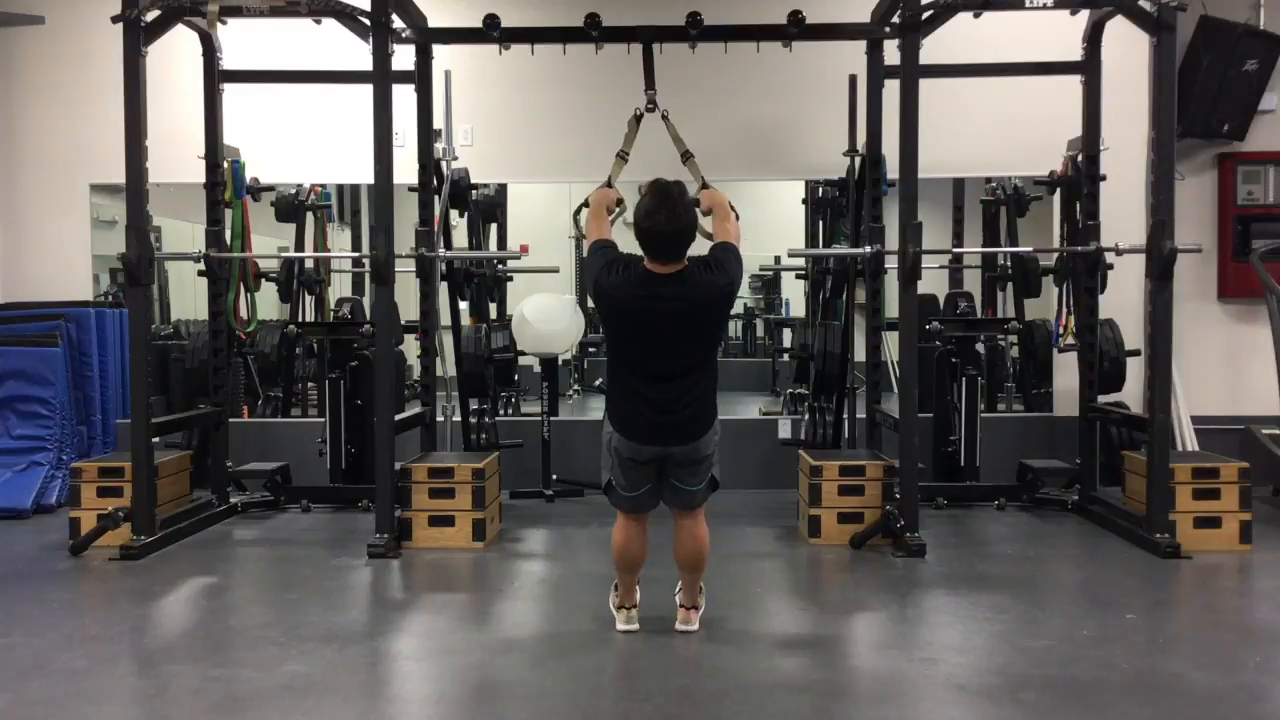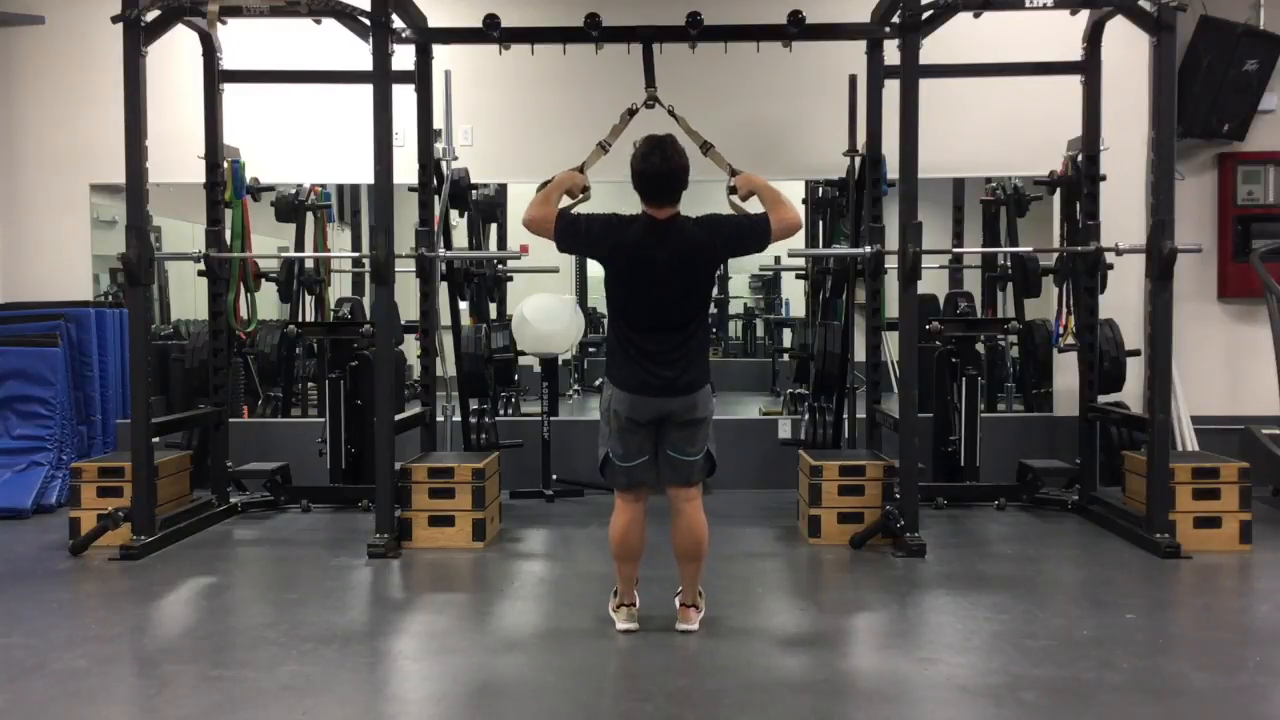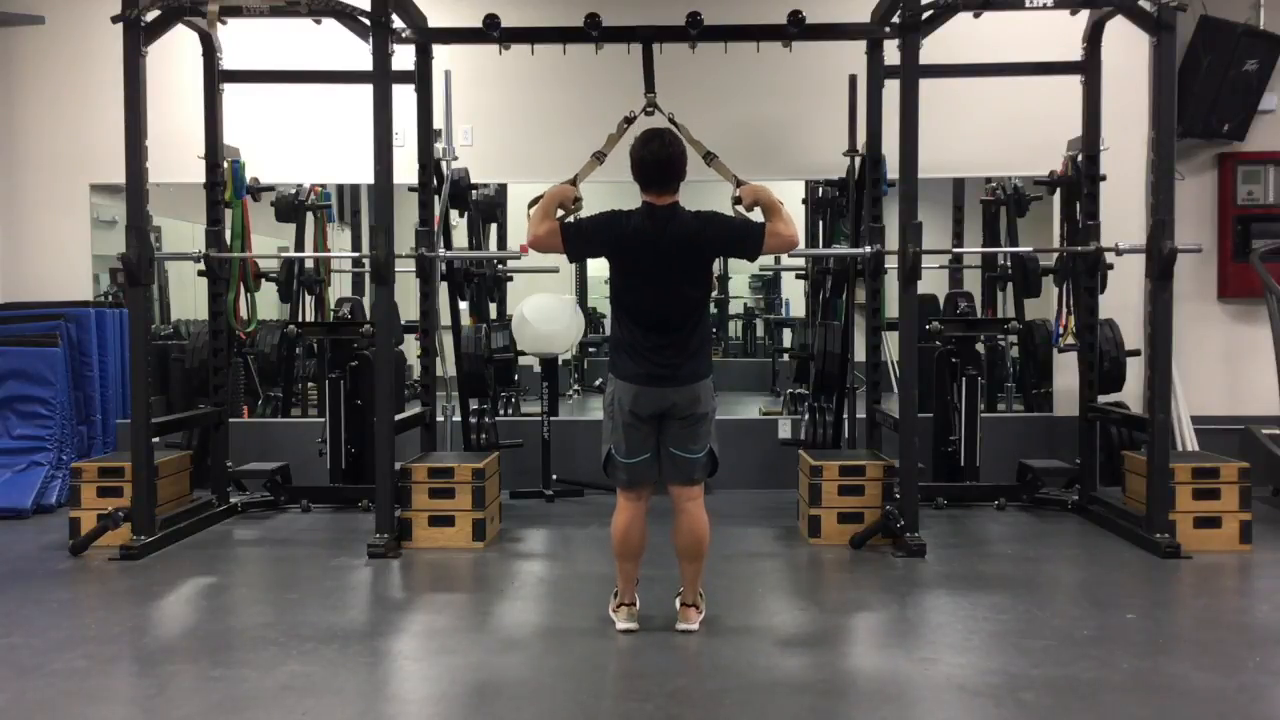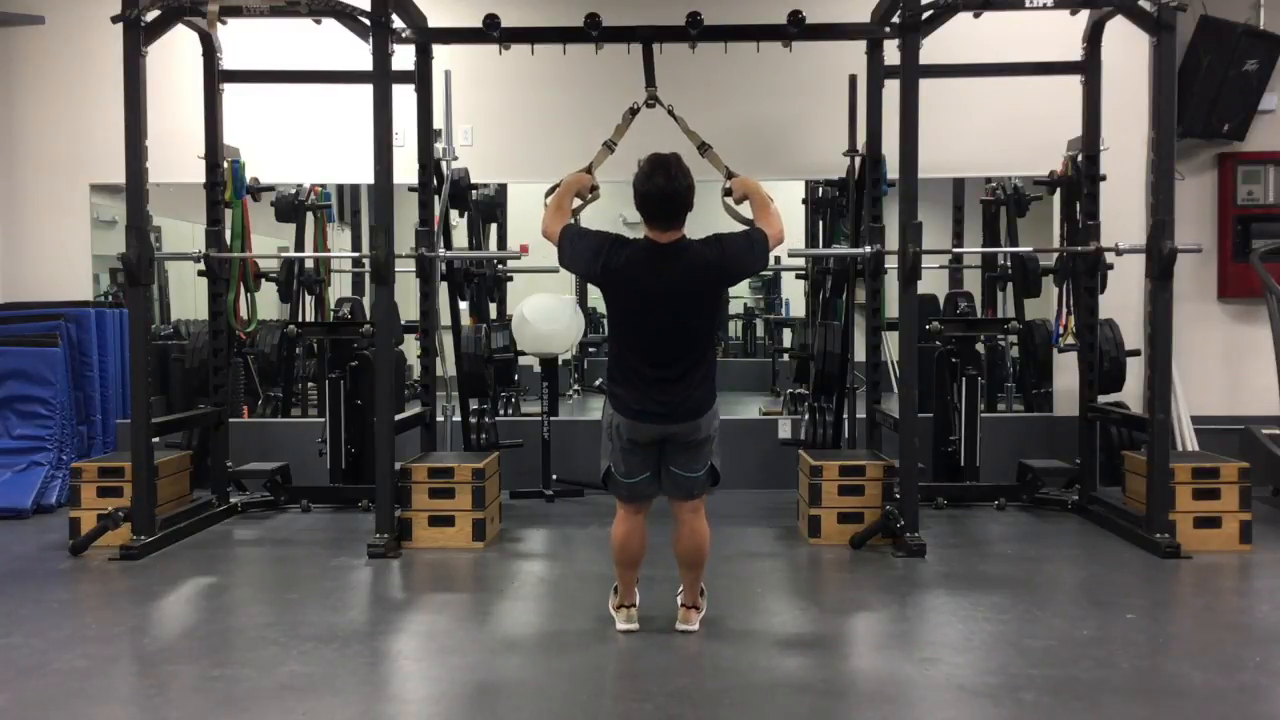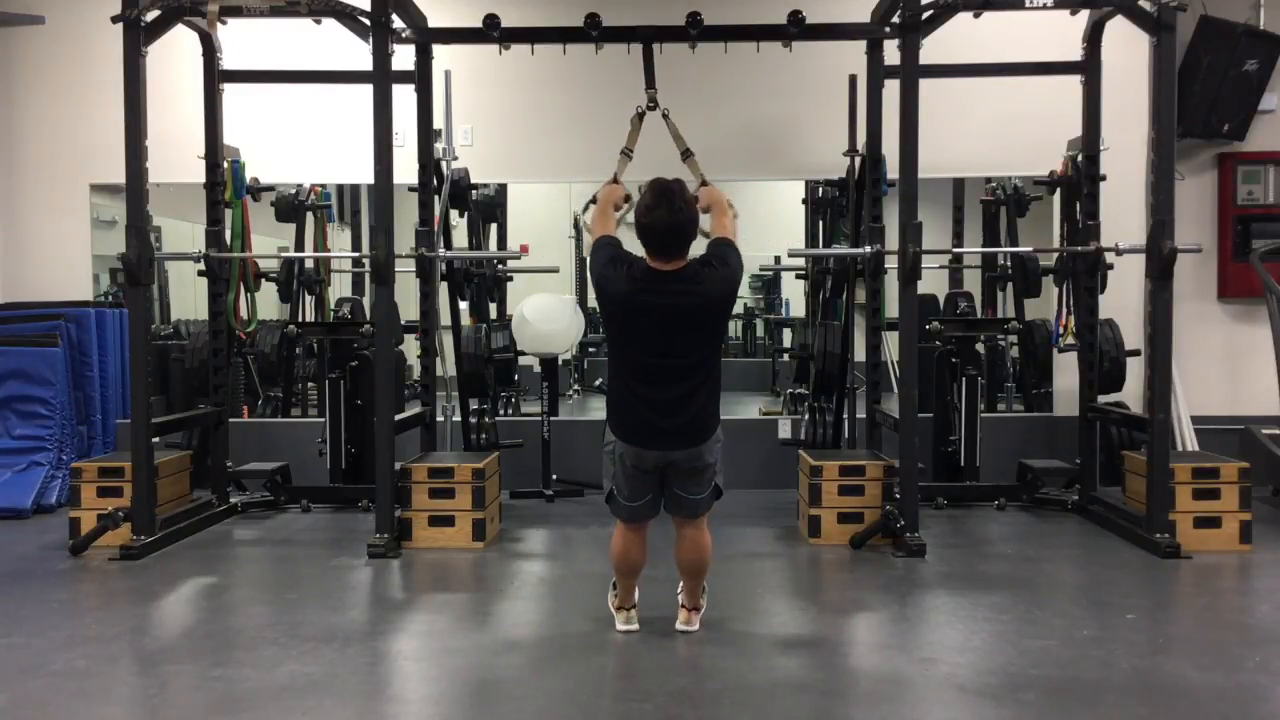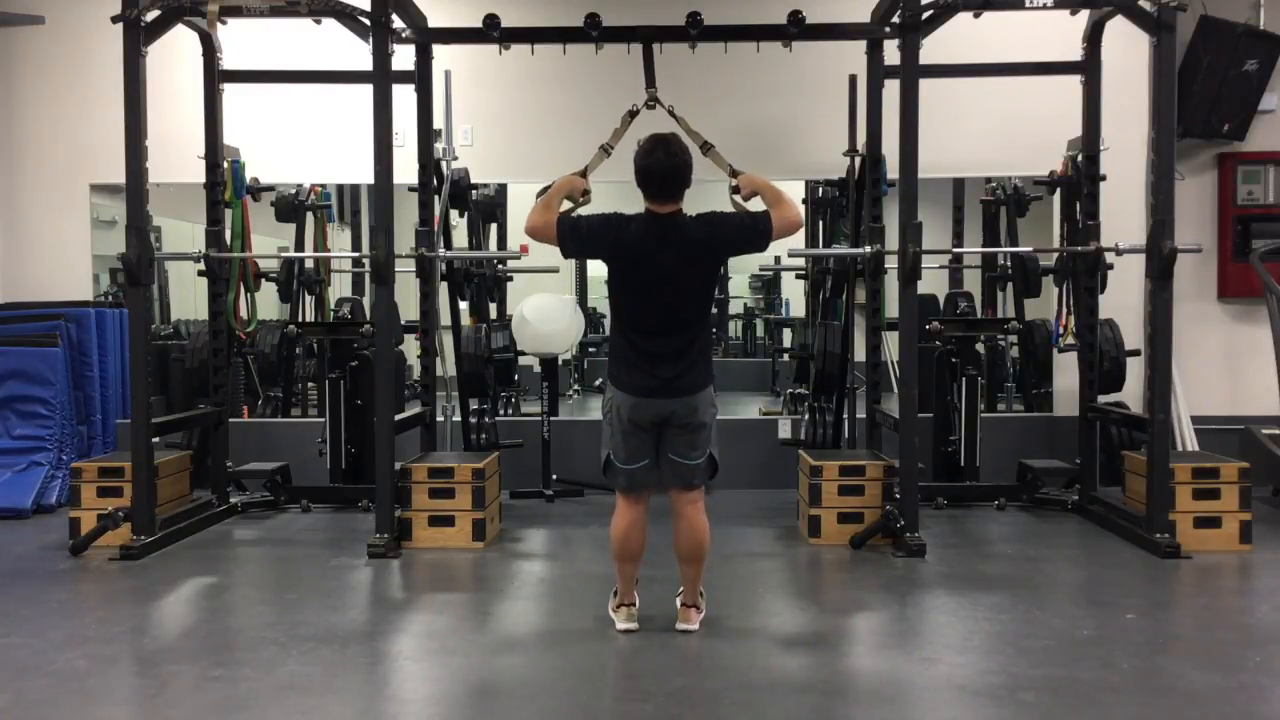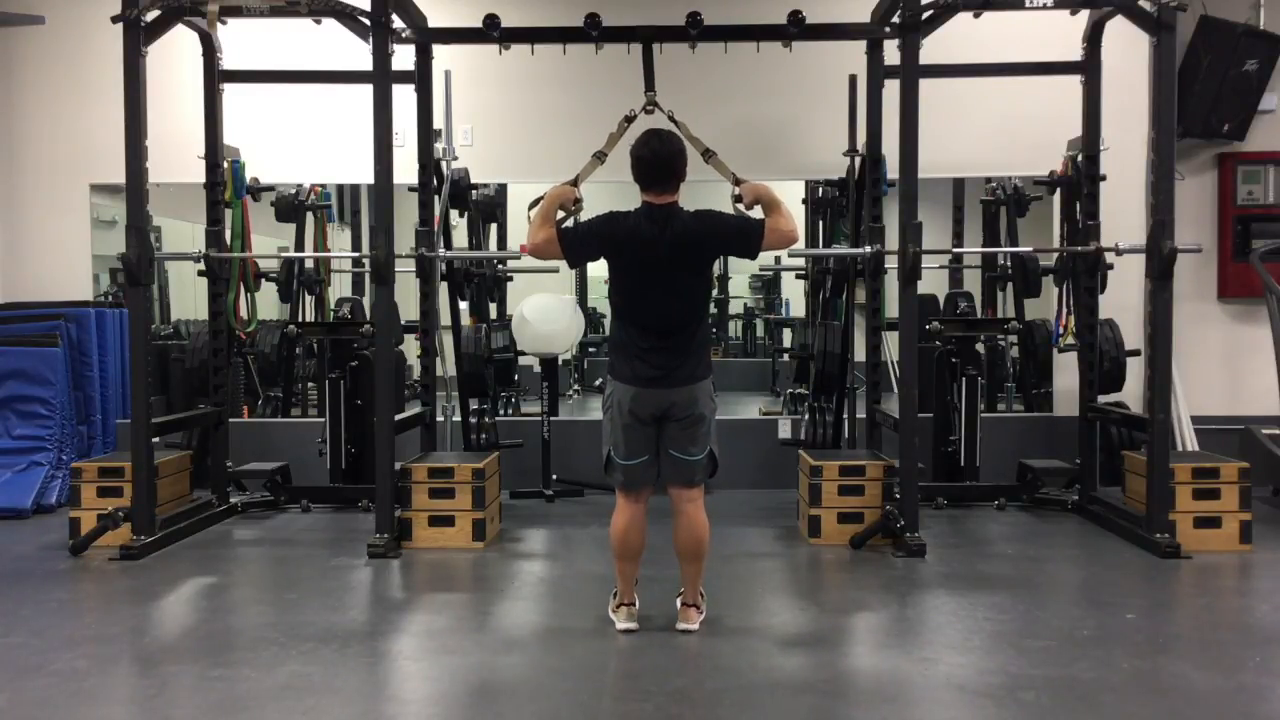
dt=0.7s
person 1, frame 1
left shoulder: (612, 283)
right shoulder: (716, 285)
left elbow: (596, 231)
right elbow: (727, 233)
left wrist: (602, 200)
right wrist: (717, 203)
left hip: (629, 429)
right hip: (694, 428)
left knee: (631, 516)
right knee: (690, 515)
left ankle: (626, 603)
right ankle: (690, 604)
person 1, frame 2
left shoulder: (613, 236)
right shoulder: (709, 236)
left elbow: (534, 216)
right elbow: (789, 219)
left wrist: (563, 182)
right wrist: (756, 184)
left hip: (628, 391)
right hip: (689, 391)
left knee: (629, 499)
right knee: (687, 498)
left ankle: (625, 603)
right ankle: (690, 604)
person 1, frame 3
left shoulder: (616, 229)
right shoulder: (706, 229)
left elbow: (538, 235)
right elbow: (786, 236)
left wrist: (554, 196)
right wrist: (763, 196)
left hip: (631, 384)
right hip: (691, 384)
left knee: (631, 497)
right knee: (689, 496)
left ankle: (625, 602)
right ankle: (690, 603)
person 1, frame 4
left shoulder: (611, 259)
right shoulder: (715, 260)
left elbow: (552, 226)
right elbow: (772, 230)
left wrist: (571, 186)
right wrist: (751, 189)
left hip: (630, 411)
right hip: (693, 411)
left knee: (630, 509)
right knee: (690, 509)
left ankle: (625, 603)
right ankle: (691, 604)
person 1, frame 5
left shoulder: (614, 281)
right shoulder: (717, 283)
left elbow: (603, 227)
right elbow: (723, 228)
left wrist: (610, 198)
right wrist: (714, 200)
left hip: (631, 435)
right hip: (696, 434)
left knee: (630, 523)
right knee: (692, 523)
left ankle: (624, 605)
right ankle: (691, 606)
person 1, frame 6
left shoulder: (616, 234)
right shoulder: (712, 234)
left elbow: (537, 223)
right elbow: (790, 218)
left wrist: (563, 186)
right wrist: (759, 184)
left hip: (630, 391)
right hip: (690, 392)
left knee: (630, 500)
right knee: (689, 500)
left ankle: (625, 603)
right ankle: (691, 604)
person 1, frame 7
left shoulder: (614, 229)
right shoulder: (707, 228)
left elbow: (538, 243)
right elbow: (786, 232)
left wrist: (553, 199)
right wrist: (764, 194)
left hip: (630, 384)
right hip: (690, 384)
left knee: (630, 497)
right knee: (689, 497)
left ankle: (625, 603)
right ankle: (691, 604)
